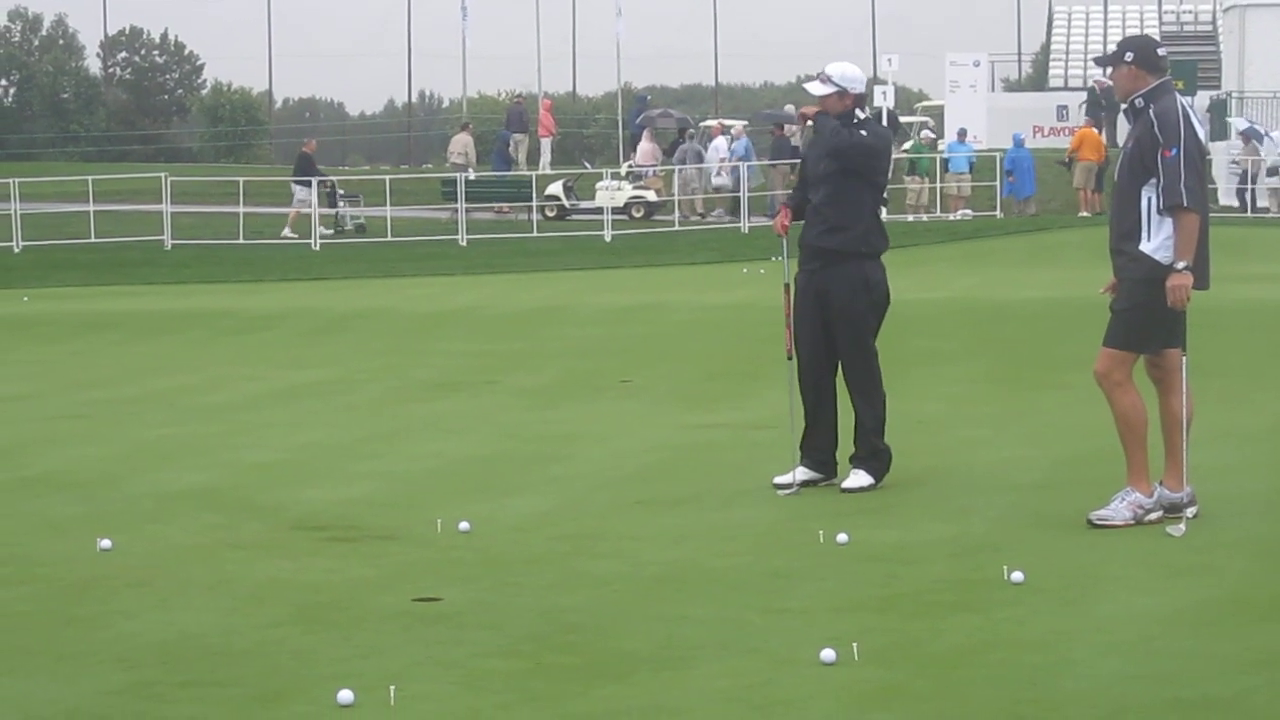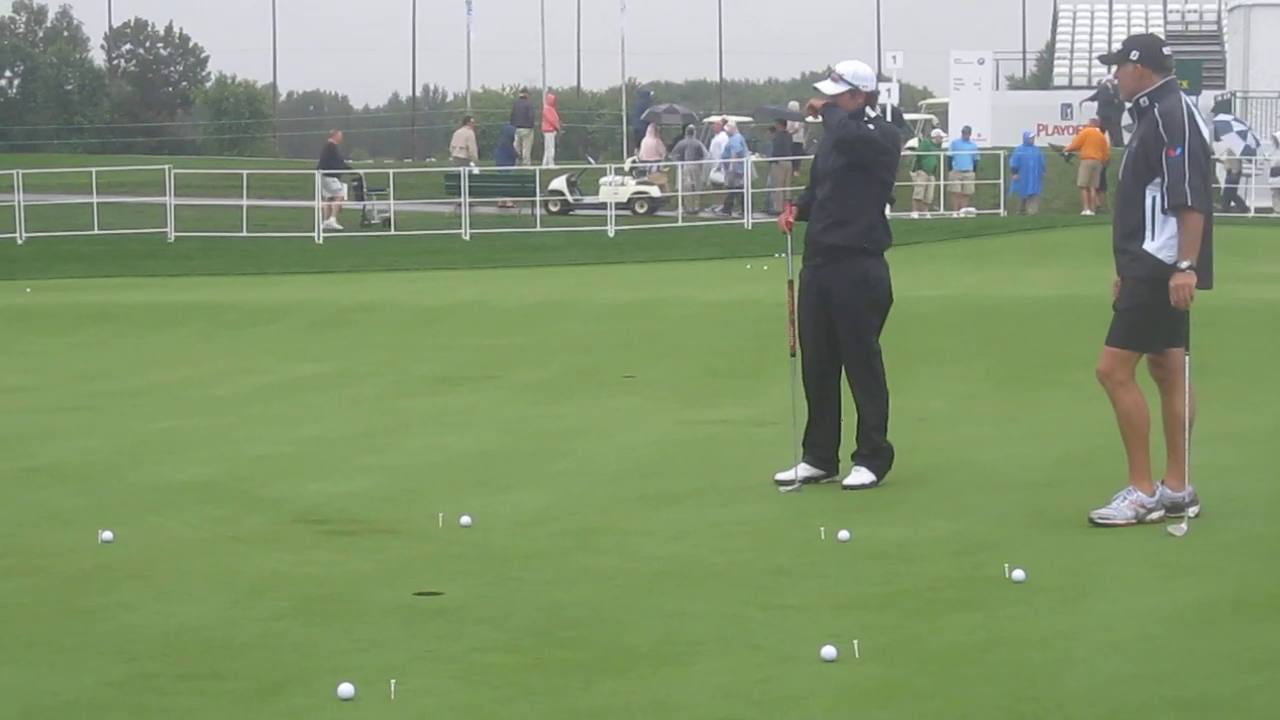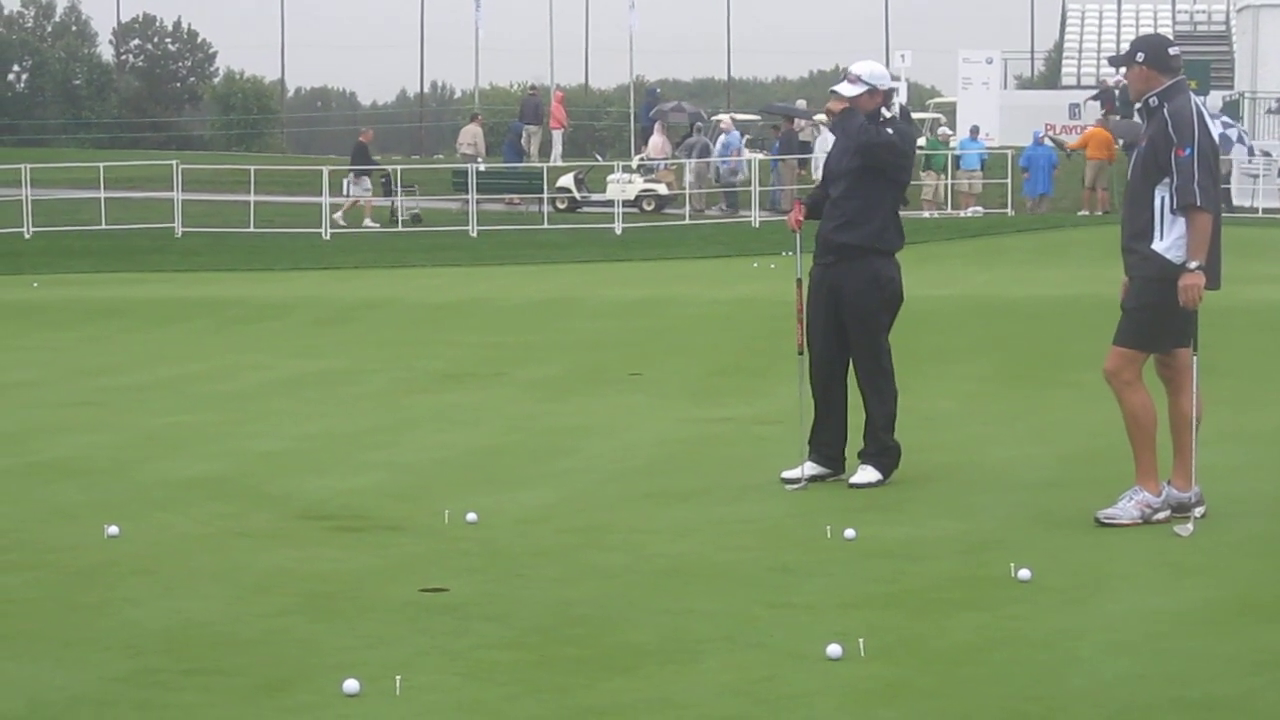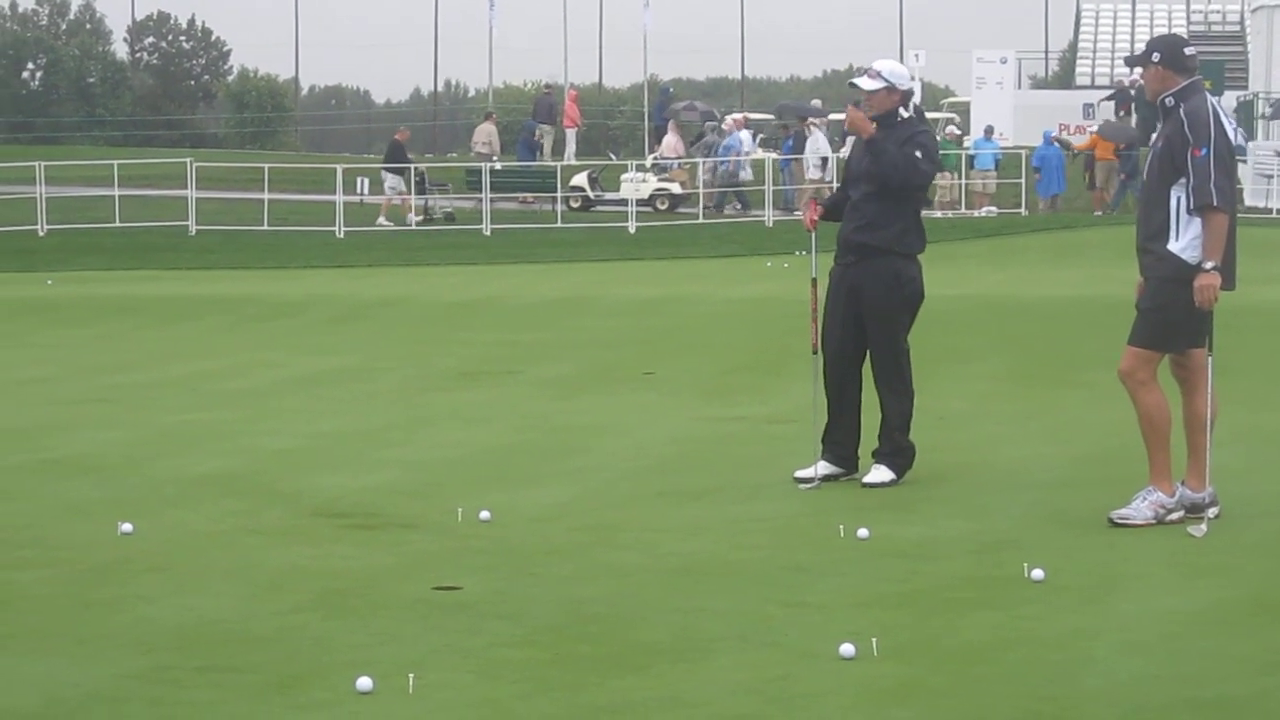
dt=0.4s
person 1, frame 1
left shoulder: (1168, 116)
right shoulder: (1151, 115)
left elbow: (1187, 198)
left wrist: (1183, 266)
right wrist: (1127, 268)
left hip: (1160, 268)
right hip: (1149, 267)
left knee: (1112, 370)
right knee: (1164, 372)
left ankle: (1142, 492)
right ankle: (1174, 490)
person 1, frame 2
left shoulder: (1172, 114)
right shoulder: (1156, 114)
left elbow: (1191, 198)
left wrist: (1186, 266)
right wrist: (1130, 269)
left hip: (1163, 268)
right hip: (1152, 266)
left knee: (1114, 369)
right knee: (1167, 373)
left ankle: (1144, 492)
right ankle: (1176, 490)
person 1, frame 3
left shoulder: (1181, 115)
right shoulder: (1164, 115)
left elbow: (1200, 198)
left wrist: (1195, 266)
right wrist: (1138, 269)
left hip: (1171, 268)
right hip: (1160, 267)
left knee: (1121, 369)
right knee: (1174, 373)
left ankle: (1150, 491)
right ankle: (1182, 490)
person 1, frame 4
left shoulder: (1198, 115)
right shoulder: (1181, 115)
left elbow: (1216, 198)
left wrist: (1211, 266)
right wrist: (1154, 270)
left hip: (1186, 269)
right hip: (1175, 267)
left knee: (1136, 369)
right knee: (1189, 373)
left ankle: (1163, 492)
right ankle: (1196, 490)
person 2, frame 1
left shoulder: (874, 137)
right shoulder: (821, 138)
left elbow: (842, 147)
left wrist: (820, 117)
right wrist: (789, 210)
left hip: (855, 268)
right hip: (815, 264)
left knee: (859, 366)
right knee: (812, 366)
left ankle: (871, 460)
right ankle: (817, 460)
person 2, frame 2
left shoulder: (882, 136)
right shoulder: (833, 136)
left elbow: (849, 135)
left wrist: (827, 110)
right wrist: (797, 209)
left hip: (858, 266)
right hip: (819, 262)
left knee: (862, 363)
right knee: (817, 364)
left ankle: (873, 458)
right ankle: (819, 456)
person 2, frame 3
left shoulder: (898, 134)
right shoulder: (847, 134)
left elbow: (870, 144)
left wrist: (846, 114)
right wrist: (806, 207)
left hip: (870, 265)
right hip: (830, 260)
left knee: (871, 362)
right knee: (824, 361)
left ankle: (879, 456)
right ankle: (825, 454)
person 2, frame 4
left shoulder: (918, 136)
right shoulder: (869, 134)
left elbow: (908, 180)
left wrist: (870, 137)
right wrist: (824, 209)
left hip: (891, 267)
right hip: (850, 261)
left knee: (889, 363)
right knee: (838, 359)
left ankle: (893, 457)
right ankle: (838, 454)
